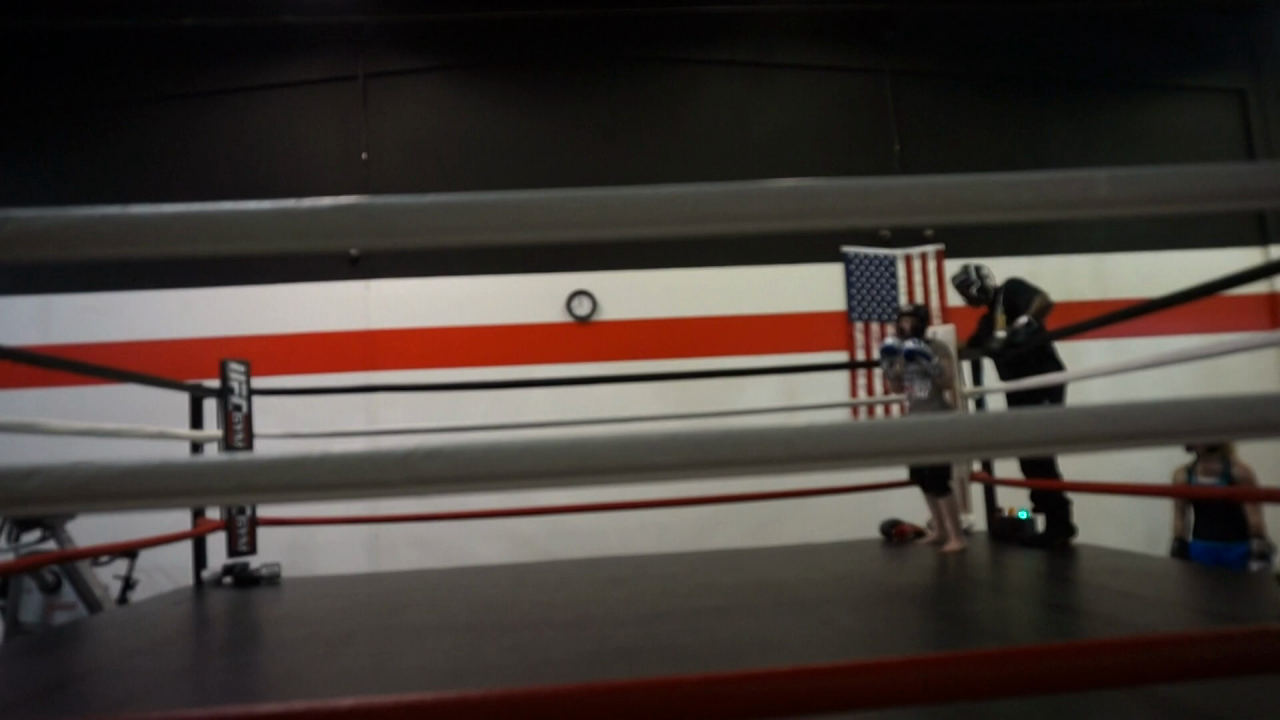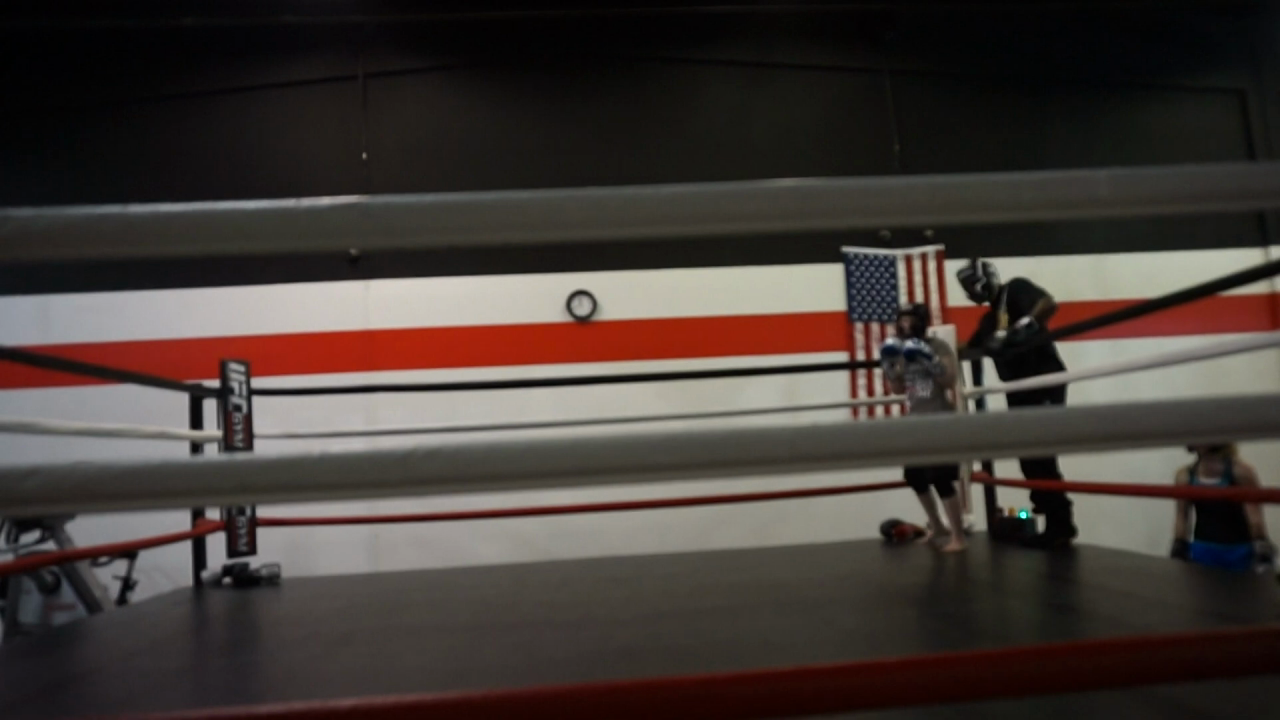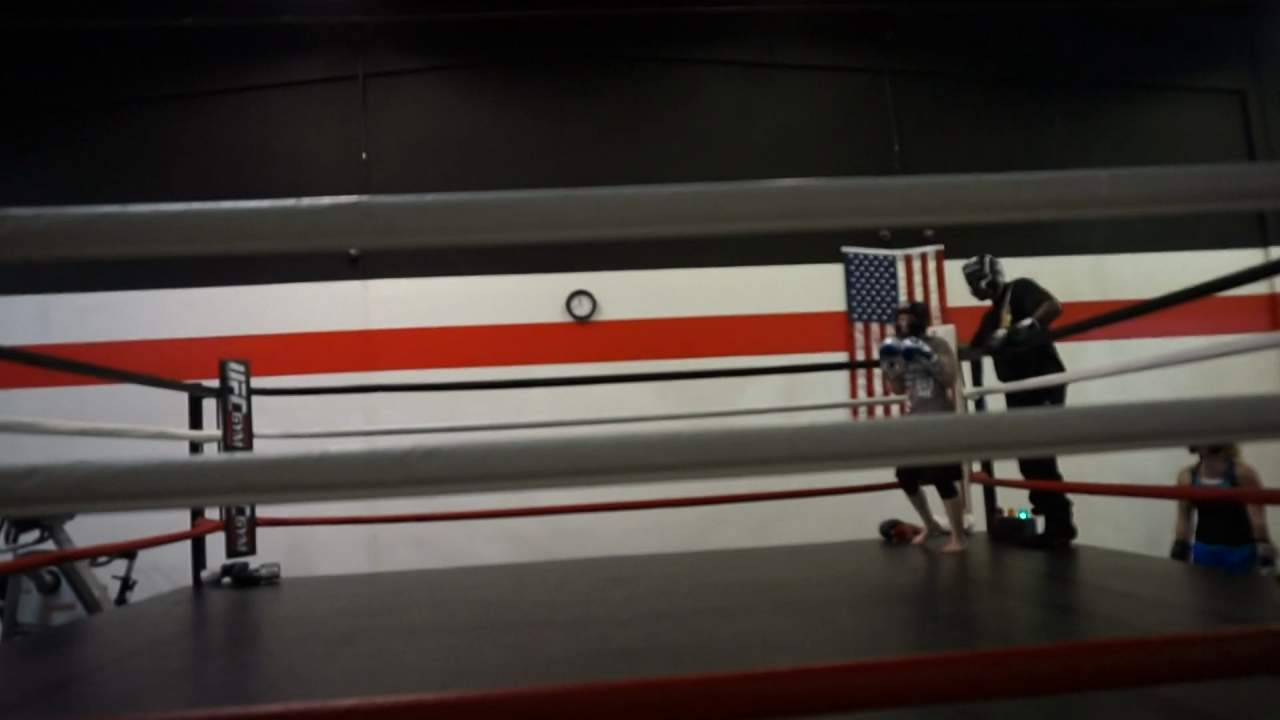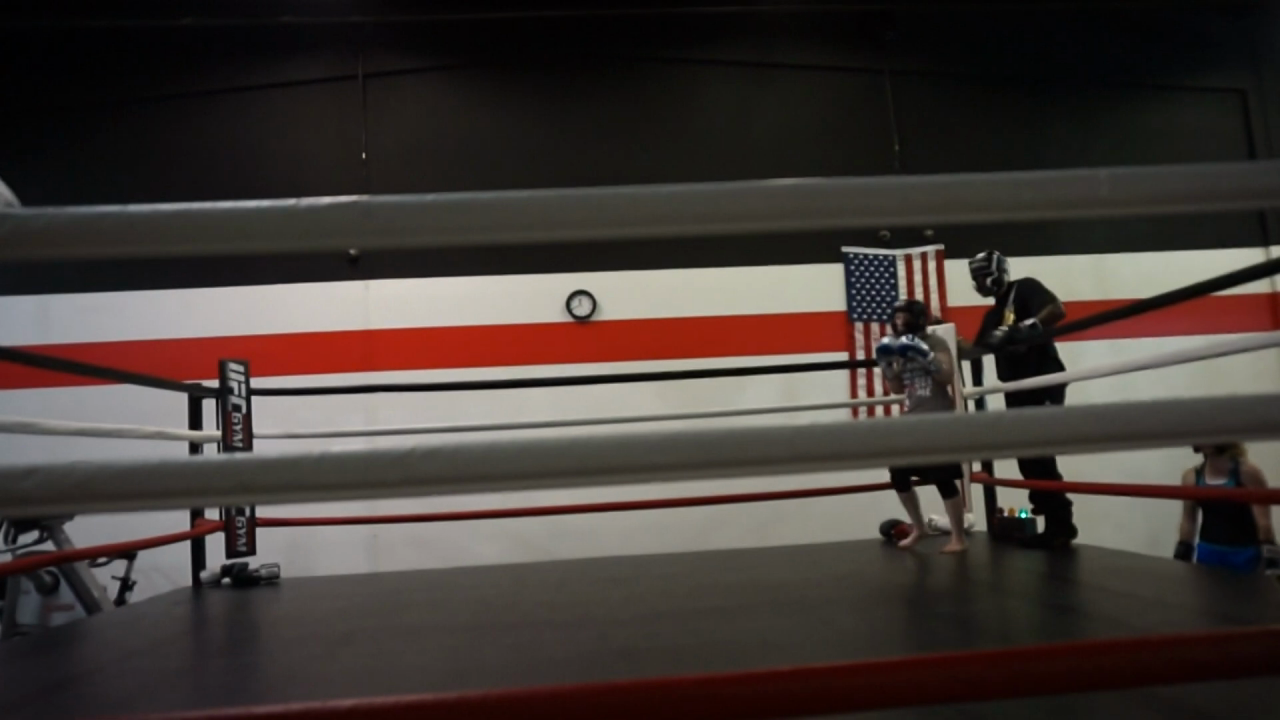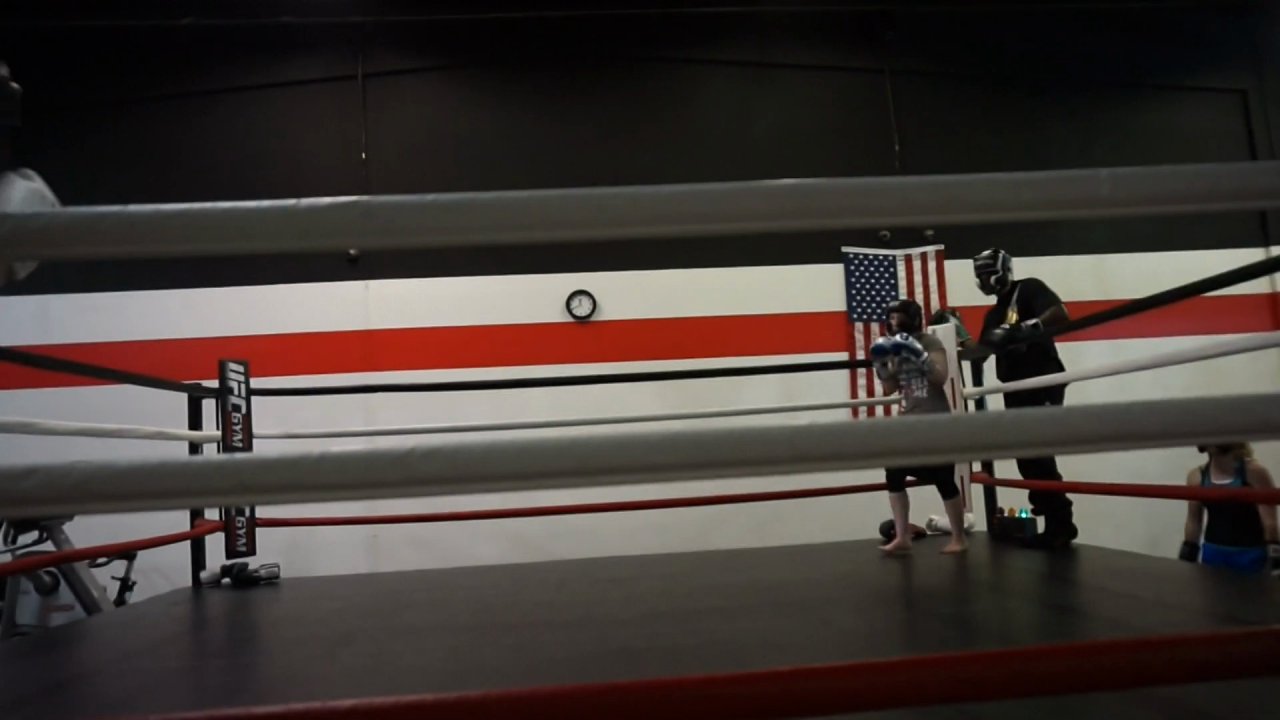
dt=0.1s
person 1, frame 1
left shoulder: (1012, 289)
right shoulder: (988, 319)
left elbow: (1044, 302)
right elbow: (969, 350)
left wrist: (1015, 333)
right hip: (1020, 391)
left knee: (1038, 455)
right knee: (1030, 457)
left ankle: (1061, 524)
right ankle: (1054, 524)
person 1, frame 2
left shoulder: (1016, 289)
right shoulder: (990, 318)
left elbow: (1048, 304)
right elbow: (969, 350)
left wrist: (1016, 333)
left hip: (1044, 383)
right hip: (1020, 392)
left knee: (1040, 455)
right knee: (1030, 459)
left ankle: (1061, 524)
right ankle: (1054, 524)
person 1, frame 3
left shoulder: (1020, 289)
right shoulder: (991, 317)
left elbow: (1053, 308)
right elbow: (972, 350)
left wrist: (1017, 332)
left hip: (1043, 384)
right hip: (1018, 391)
left knee: (1040, 456)
right knee: (1029, 459)
left ankle: (1062, 525)
right ankle: (1053, 525)
person 1, frame 4
left shoulder: (1025, 289)
right shoulder: (992, 315)
left elbow: (1057, 311)
right elbow: (974, 350)
left wrist: (1019, 331)
left hip: (1043, 384)
right hip: (1018, 391)
left knee: (1039, 456)
right knee: (1028, 459)
left ankle: (1062, 524)
right ankle: (1053, 524)
person 1, frame 5
left shoulder: (1029, 288)
right shoulder: (994, 313)
left elbow: (1061, 314)
left wrist: (1020, 330)
left hip: (1043, 384)
right hip: (1016, 391)
left knee: (1038, 456)
right knee: (1027, 459)
left ankle: (1062, 525)
right ankle: (1053, 526)
person 2, frame 1
left shoulder: (937, 348)
right shoulder: (903, 350)
left elbow: (948, 383)
right elbow: (896, 388)
left wrist: (929, 361)
right wrist: (888, 364)
left knee: (936, 478)
right knee: (922, 478)
left ankle: (957, 536)
right ankle: (940, 529)
person 2, frame 2
left shoulder: (938, 346)
right shoulder: (904, 350)
left elbow: (950, 381)
right elbow: (898, 389)
left wrist: (930, 360)
right wrist: (889, 364)
left knee: (941, 478)
right knee: (915, 478)
left ankle: (958, 537)
right ankle: (936, 526)
person 2, frame 3
left shoulder: (938, 345)
right shoulder: (902, 348)
left elbow: (950, 380)
right elbow: (897, 389)
left wrist: (928, 358)
right wrist: (888, 364)
left knee: (942, 480)
right knee: (905, 476)
left ankle: (958, 538)
right ankle: (930, 525)
person 2, frame 4
left shoulder: (936, 342)
right shoulder: (900, 347)
left elbow: (948, 378)
right elbow: (896, 389)
left wrist: (925, 355)
right wrist: (886, 363)
left knee: (943, 479)
right knee: (898, 475)
left ankle: (958, 538)
right ankle: (918, 527)
person 2, frame 5
left shoulder: (930, 343)
right shoulder: (895, 347)
left elbow: (941, 378)
right elbow: (890, 388)
left wrist: (918, 354)
right wrist: (880, 364)
left knee: (943, 480)
right knee: (893, 476)
left ankle: (958, 538)
right ankle: (902, 536)
